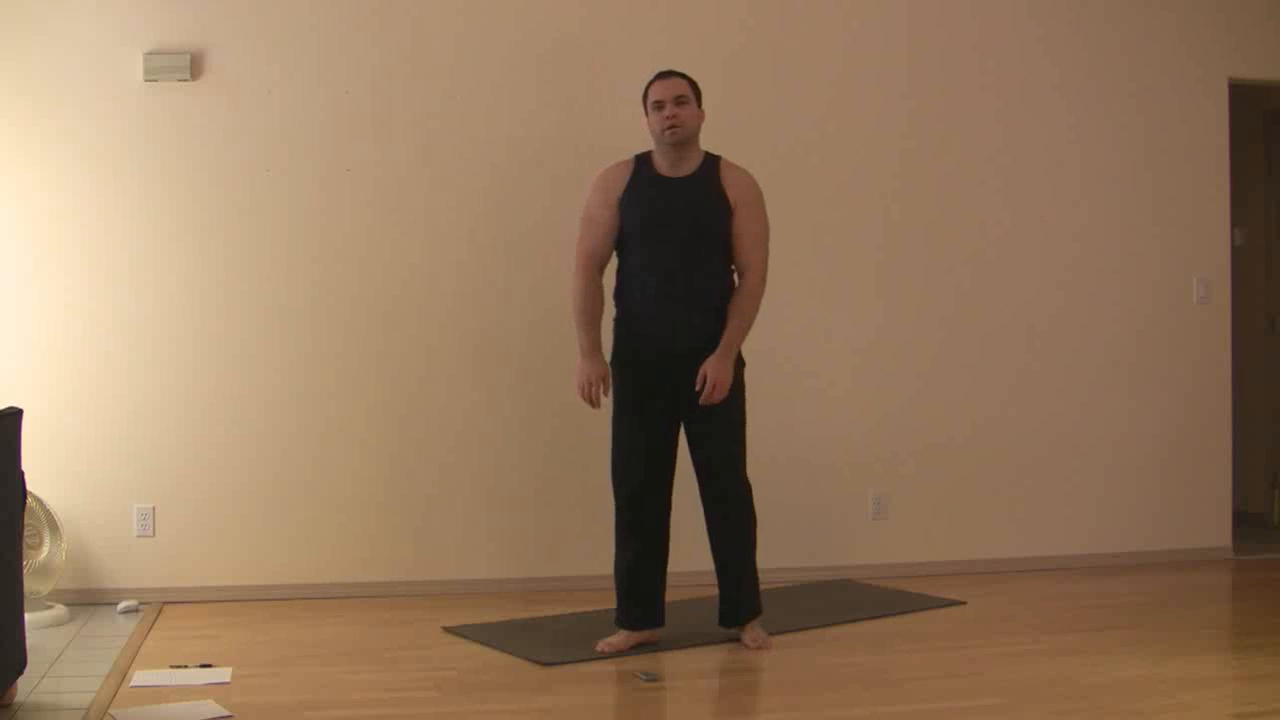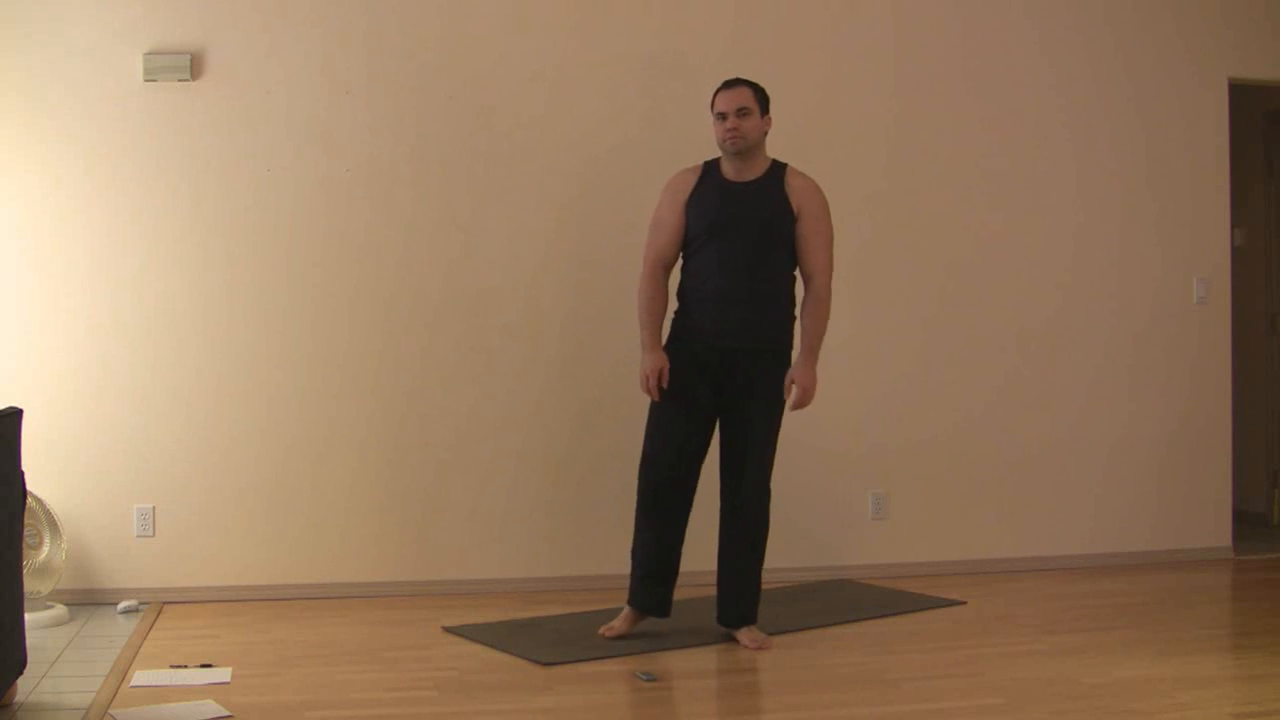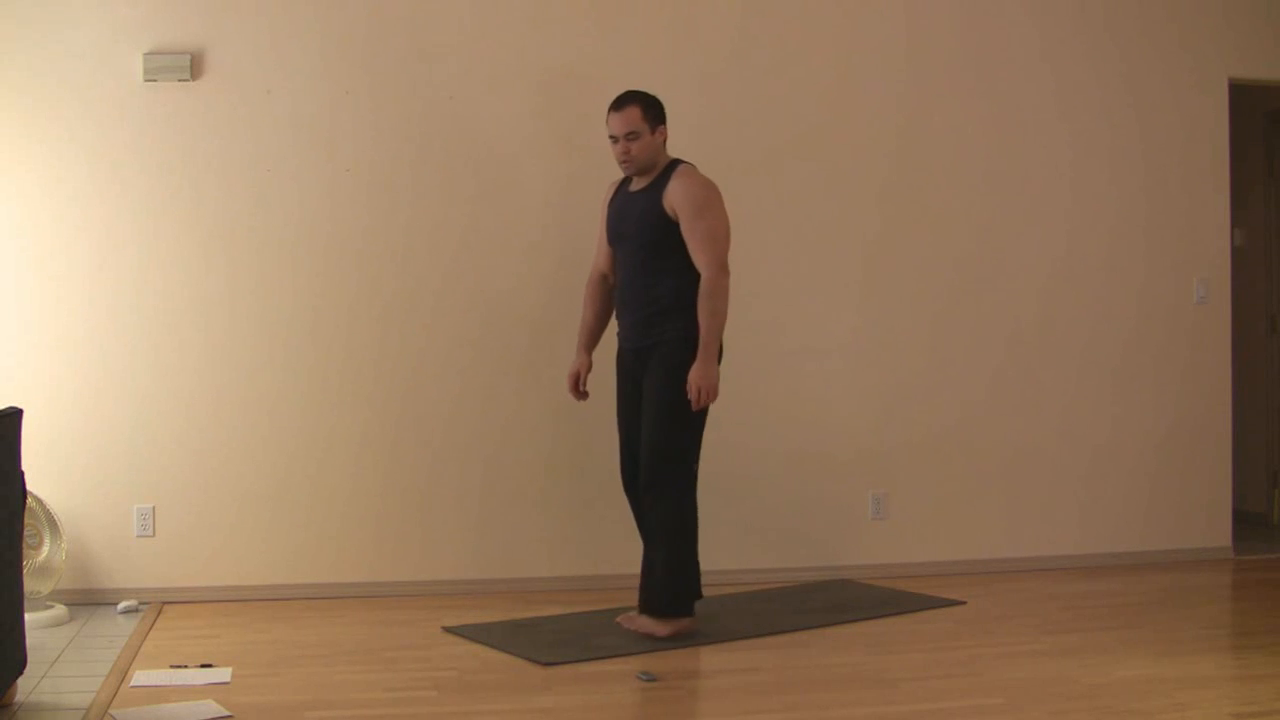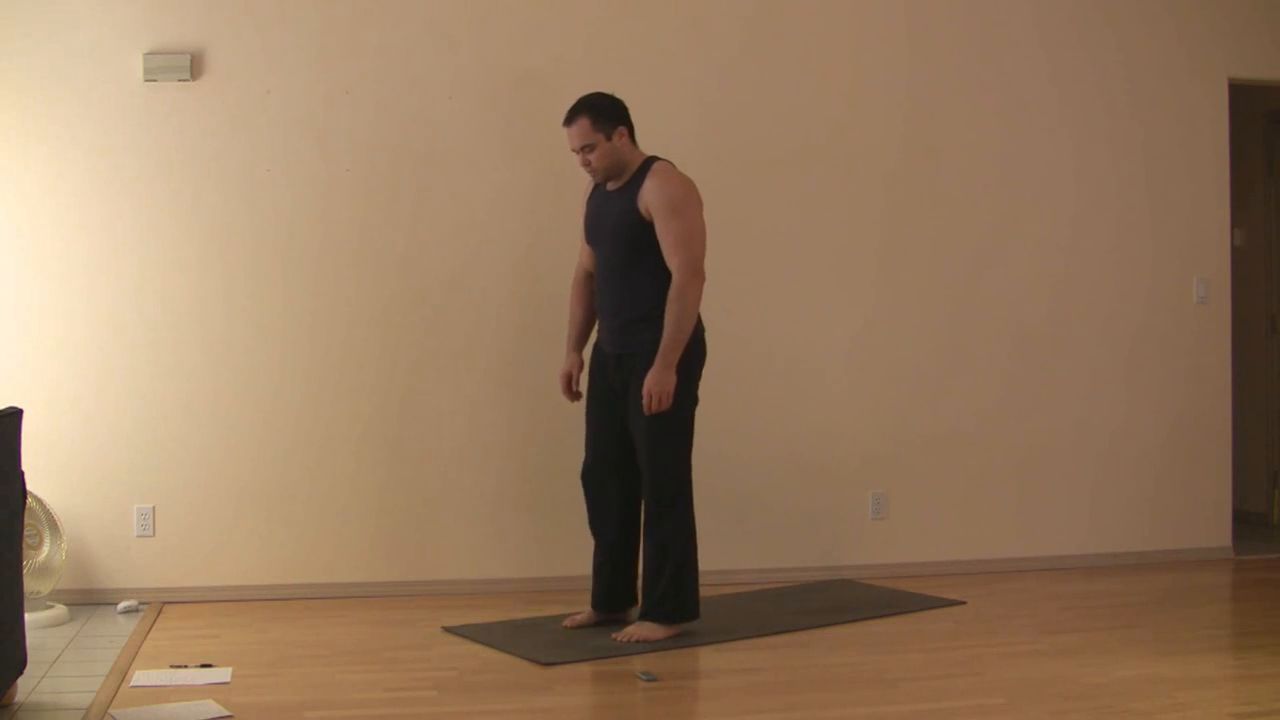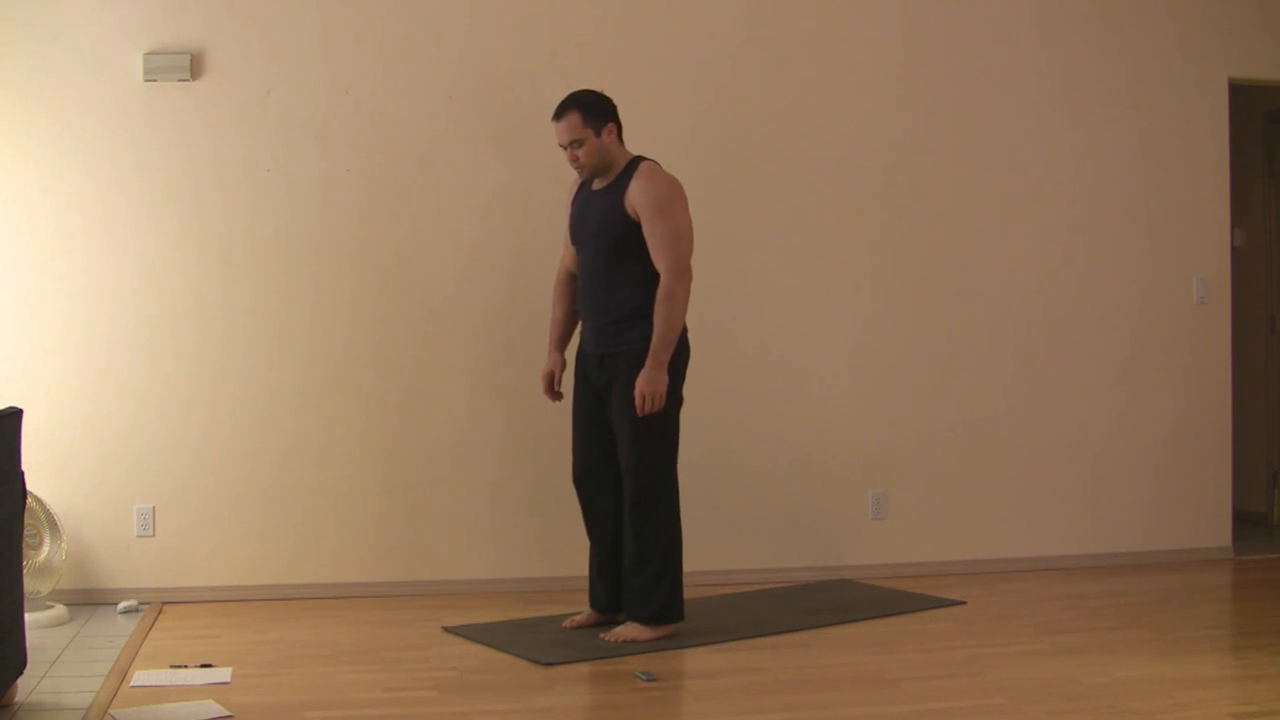
dt=1s
person 1, frame 1
left shoulder: (734, 184)
right shoulder: (617, 182)
left elbow: (752, 275)
right elbow: (587, 270)
left wrist: (726, 354)
right wrist: (589, 352)
left hip: (711, 360)
right hip: (640, 360)
left knee: (727, 488)
right knee: (637, 490)
left ankle: (743, 612)
right ankle: (638, 618)
person 1, frame 2
left shoulder: (798, 191)
right shoulder: (687, 185)
left elbow: (819, 280)
right elbow: (655, 268)
left wrist: (808, 360)
right wrist: (651, 346)
left hip: (762, 361)
right hip: (691, 353)
left knee: (747, 489)
right knee: (663, 477)
left ankle: (739, 614)
right ankle: (643, 602)
person 1, frame 3
left shoulder: (688, 188)
right shoulder: (617, 195)
left elbow: (714, 273)
right elbow: (603, 276)
left wrist: (707, 358)
right wrist: (584, 350)
left hip: (679, 350)
right hip: (635, 350)
left knee: (665, 473)
right knee: (640, 475)
left ankle: (669, 606)
right ankle: (668, 597)
person 1, frame 4
left shoulder: (665, 187)
right shoulder: (597, 193)
left elbow: (688, 276)
left wrist: (666, 364)
right wrist: (574, 350)
left hip: (660, 358)
right hip: (611, 356)
left knee: (662, 484)
right knee: (603, 478)
left ankle: (668, 610)
right ankle: (612, 598)
person 1, frame 5
left shoulder: (651, 186)
right shoulder: (582, 191)
left elbow: (675, 277)
right elbow: (569, 274)
left wrist: (657, 366)
right wrist: (556, 349)
left hip: (643, 359)
right hip: (595, 356)
left knee: (646, 483)
right knee: (594, 479)
left ankle: (656, 612)
right ankle: (610, 599)
